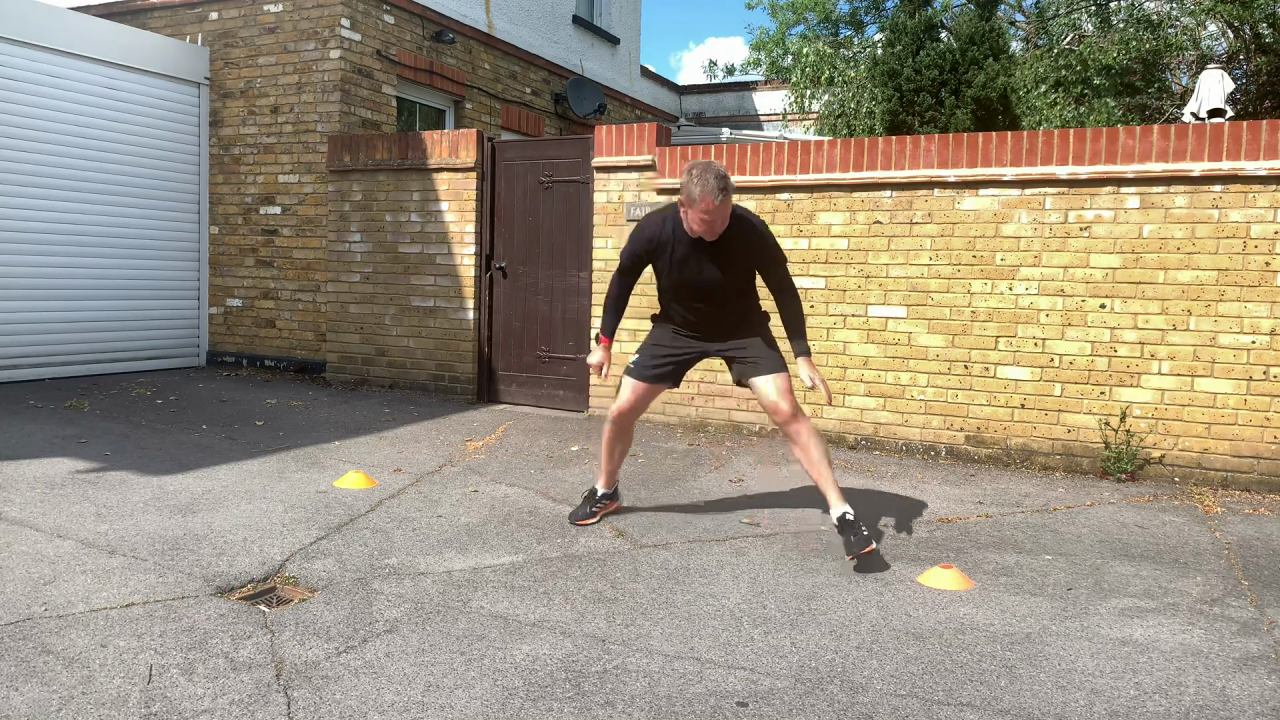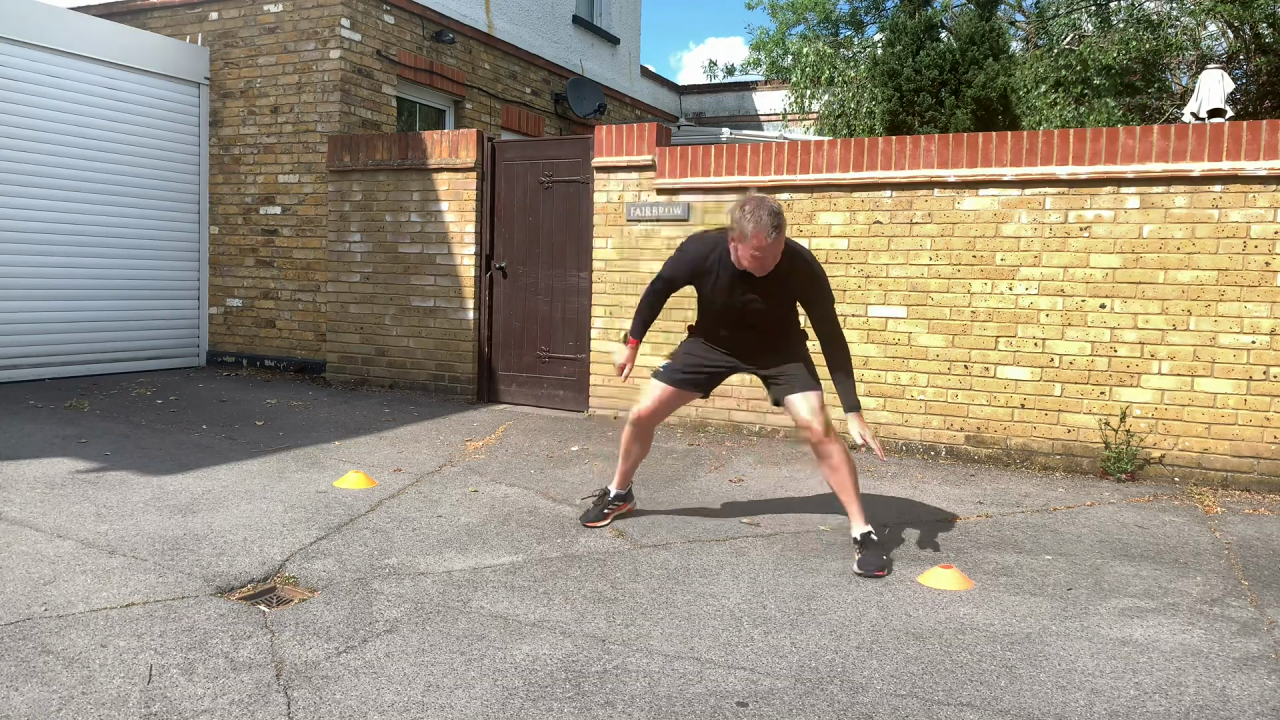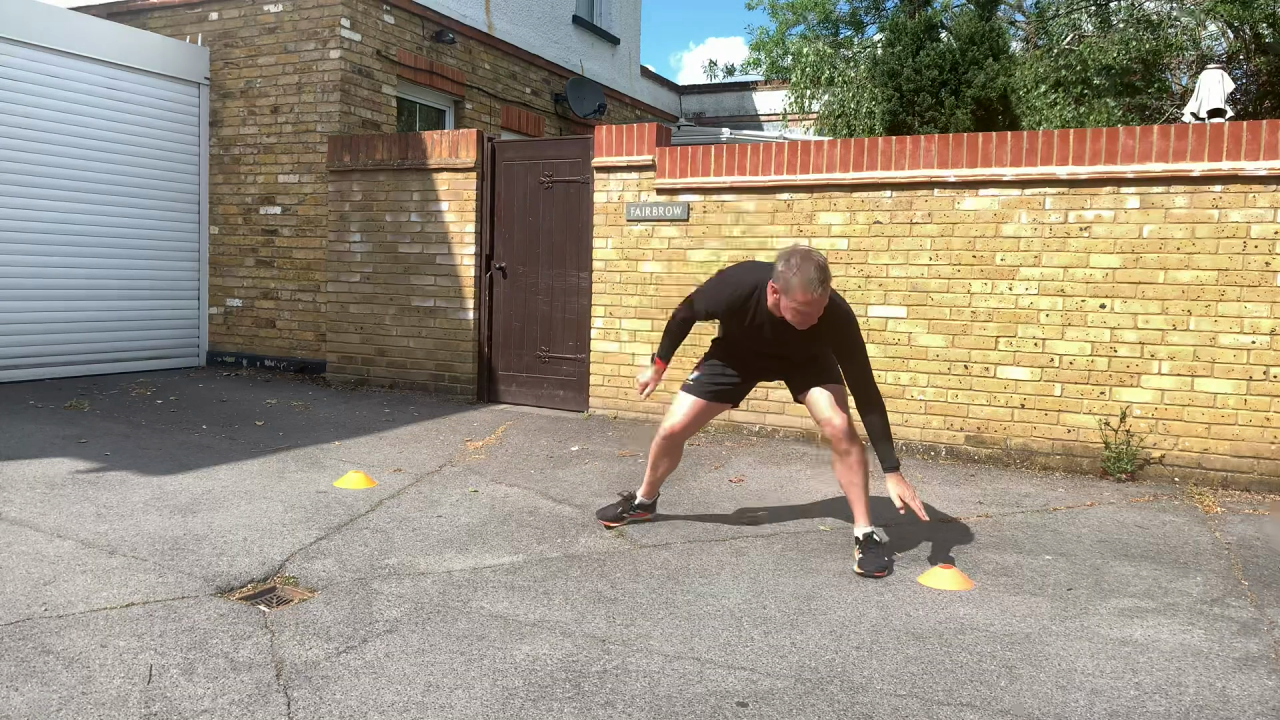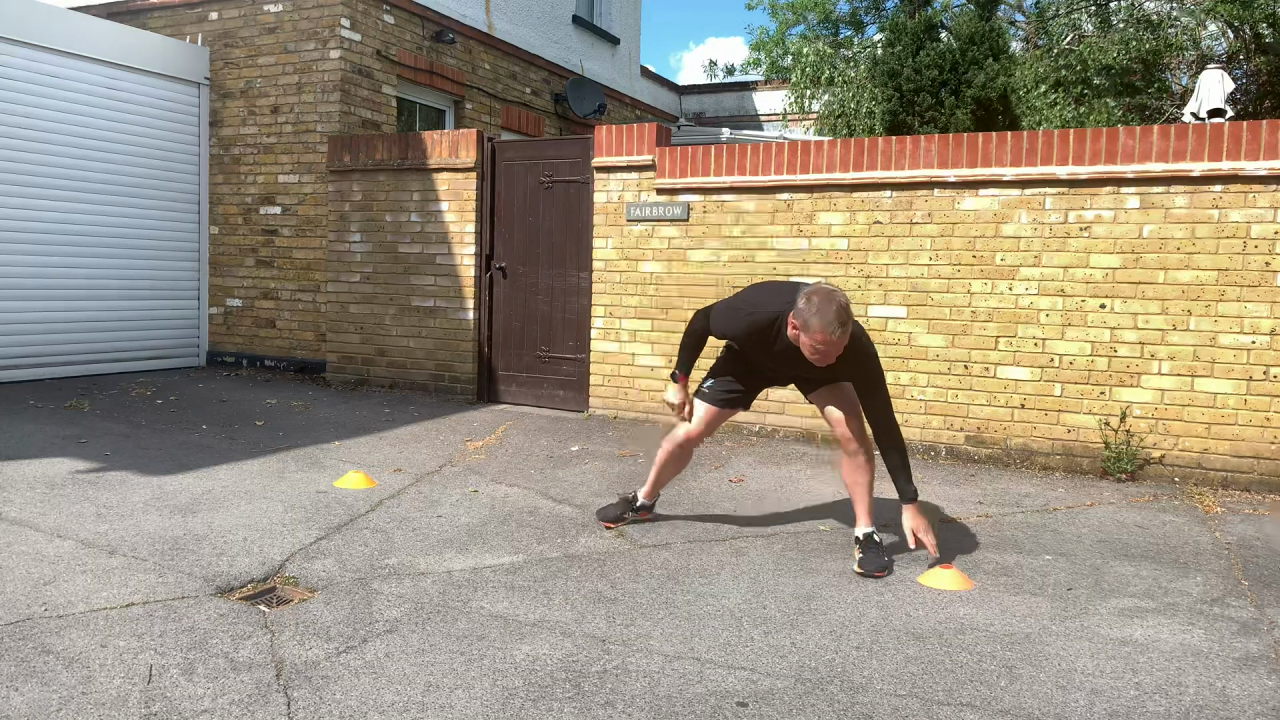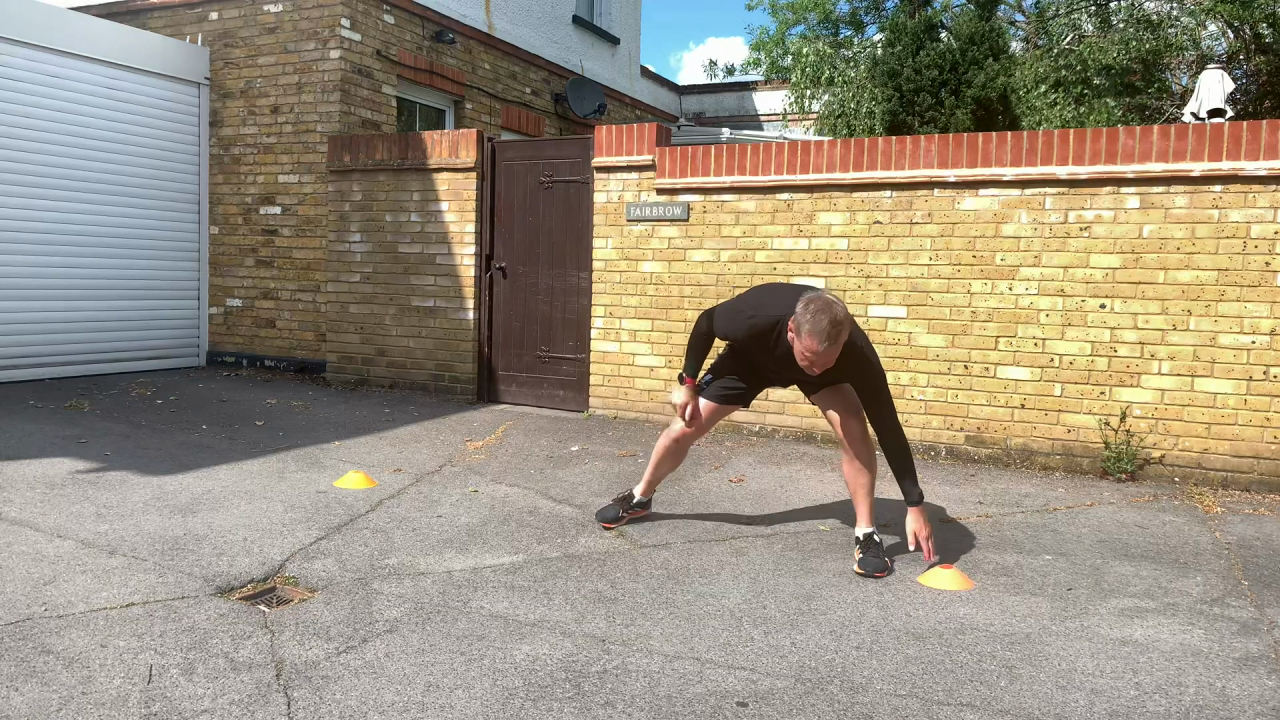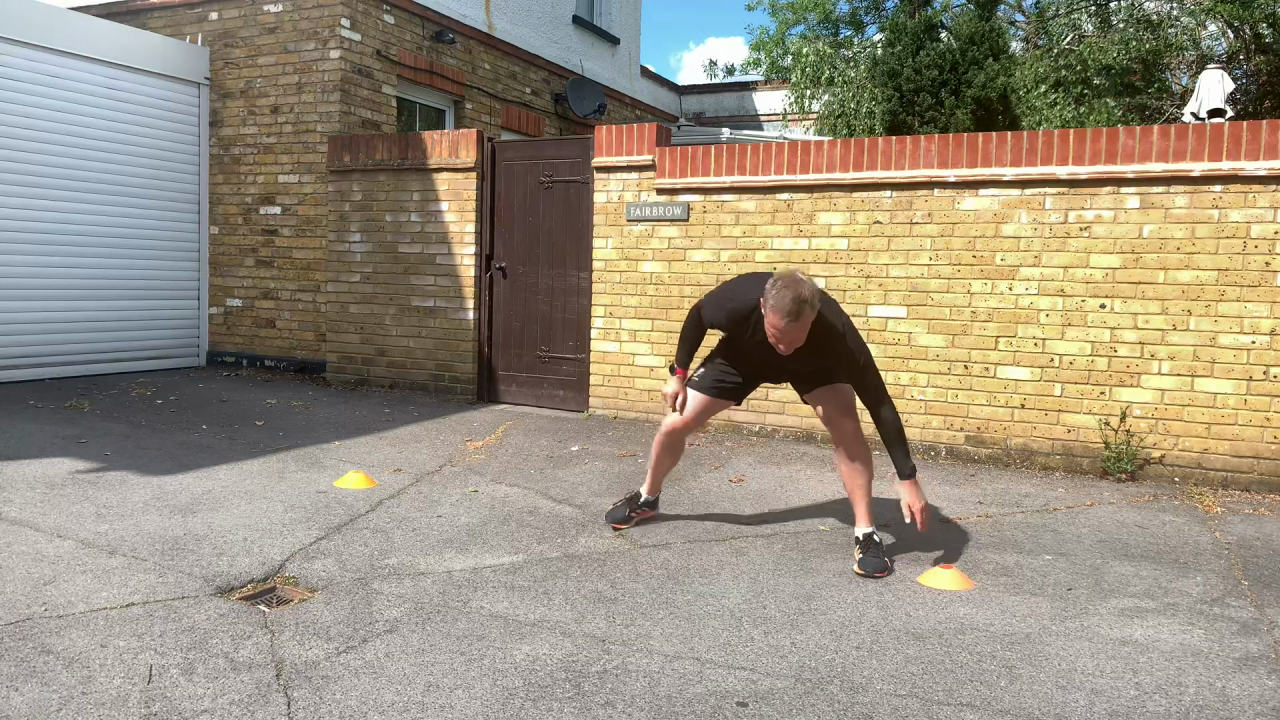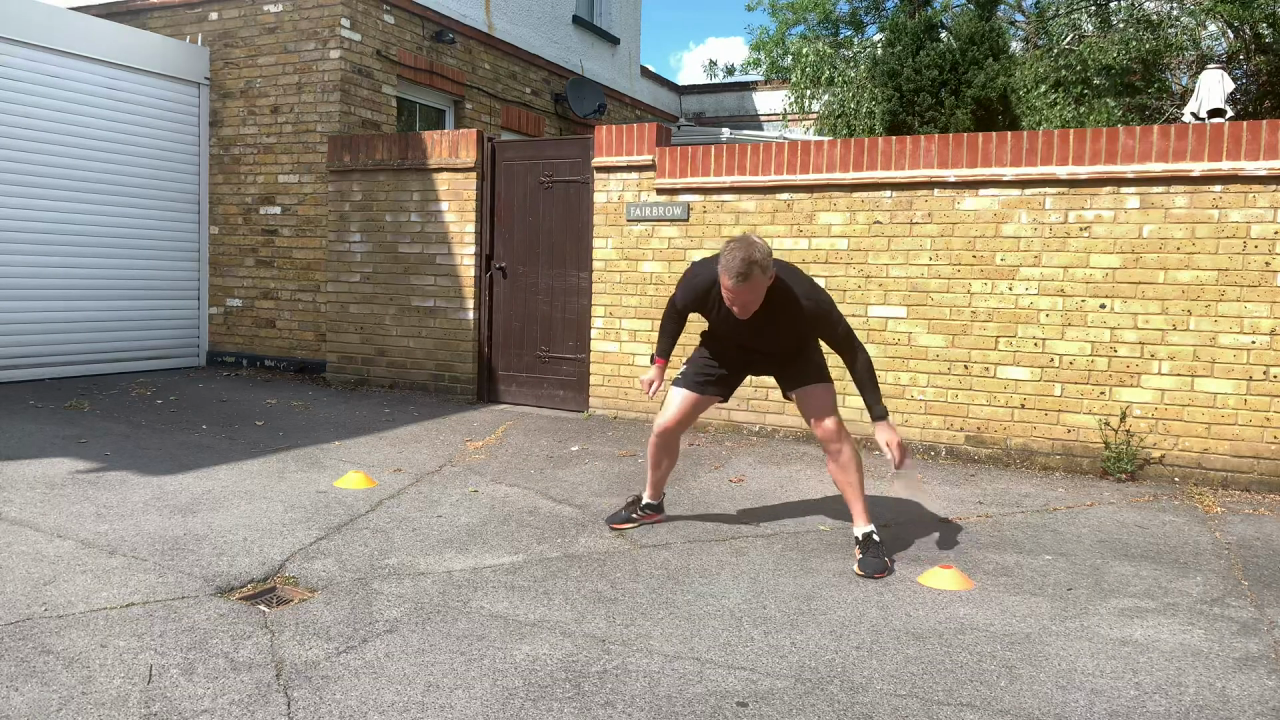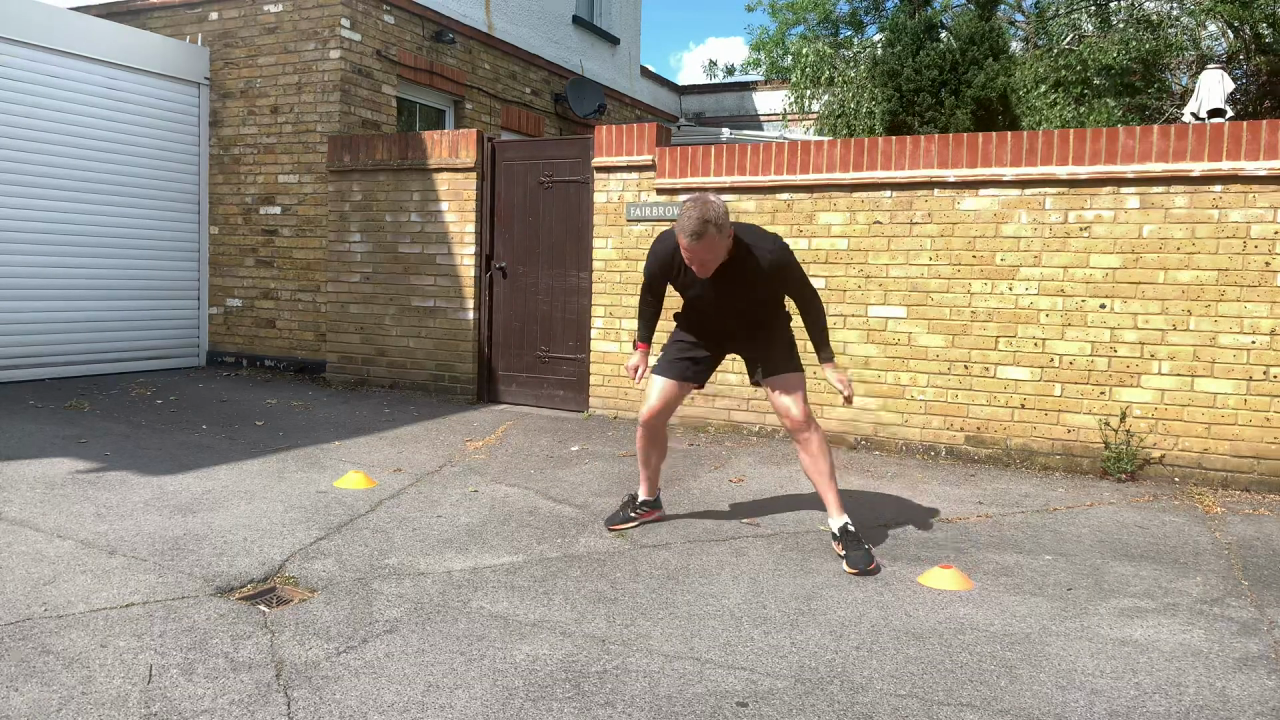
dt=0.1s
person 1, frame 1
left shoulder: (751, 231)
right shoulder: (653, 231)
left elbow: (784, 290)
right elbow: (622, 282)
left wrist: (802, 356)
right wrist: (604, 343)
left hip: (743, 330)
right hip: (678, 330)
left knee: (787, 411)
right knee: (622, 410)
left ankle: (841, 513)
right ankle: (604, 492)
person 1, frame 2
left shoulder: (802, 267)
right shoulder: (701, 252)
left elbow: (831, 337)
right elbow: (660, 289)
left wrist: (852, 412)
right wrist: (632, 344)
left hip: (779, 350)
right hip: (712, 343)
left knee: (818, 427)
right knee: (642, 414)
left ankle: (861, 533)
right ankle: (618, 493)
person 1, frame 3
left shoulder: (836, 317)
right shoulder: (735, 289)
left elbow: (865, 392)
right elbow: (686, 313)
left wrist: (892, 473)
right wrist: (658, 365)
left hip: (804, 362)
right hip: (737, 357)
left knee: (839, 427)
right knee: (672, 429)
left ankle: (866, 535)
right ankle: (643, 501)
person 1, frame 4
left shoulder: (857, 352)
right shoulder: (753, 315)
left elbow: (884, 423)
right elbow: (701, 322)
left wrist: (910, 503)
right wrist: (680, 382)
left hip: (815, 372)
right hip: (749, 360)
left knee: (852, 431)
right knee: (687, 433)
left ankle: (866, 534)
right ankle: (643, 500)
person 1, frame 5
left shoulder: (857, 356)
right shoulder: (754, 318)
left elbow: (888, 427)
right elbow: (705, 323)
left wrist: (914, 506)
right wrist: (687, 384)
right hip: (750, 360)
left knee: (854, 430)
right knee: (682, 429)
left ankle: (866, 535)
right ankle: (639, 497)
person 1, frame 6
left shoulder: (836, 335)
right shoulder: (730, 301)
left elbow: (879, 402)
right elbow: (696, 319)
left wrist: (908, 479)
right wrist: (678, 375)
left hip: (812, 366)
right hip: (741, 356)
left knee: (847, 431)
right knee: (674, 427)
left ankle: (866, 535)
right ankle: (647, 498)
person 1, frame 7
left shoulder: (805, 299)
right shoulder: (702, 279)
left elbow: (853, 350)
right elbow: (676, 309)
left wrist: (880, 420)
right wrist: (659, 363)
left hip: (791, 353)
right hip: (724, 349)
left knee: (830, 430)
right knee: (666, 426)
left ankle: (864, 532)
right ankle: (650, 503)
person 1, frame 8
left shoulder: (769, 254)
right shoulder: (666, 250)
left elbow: (807, 300)
right elbow: (651, 292)
left wrist: (828, 361)
right wrist: (641, 347)
left hip: (765, 332)
right hip: (700, 332)
left knee: (798, 418)
right knee: (651, 413)
left ankle: (840, 525)
right ankle: (646, 499)
